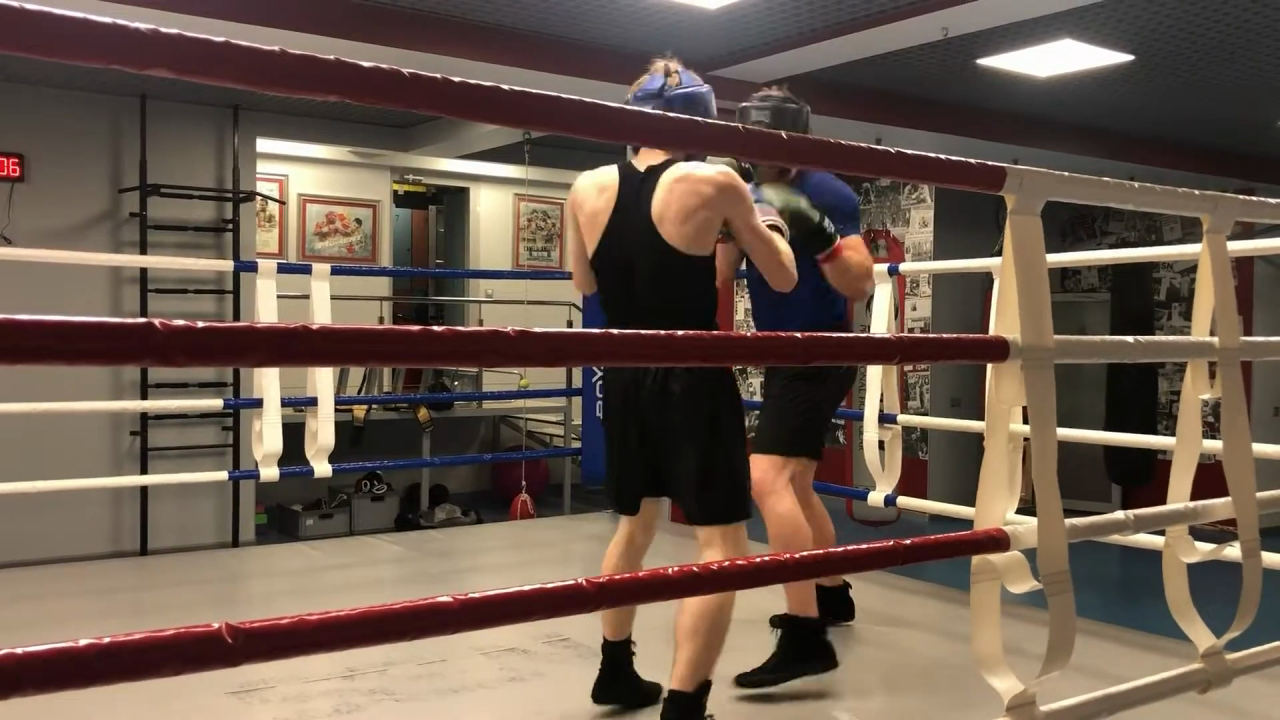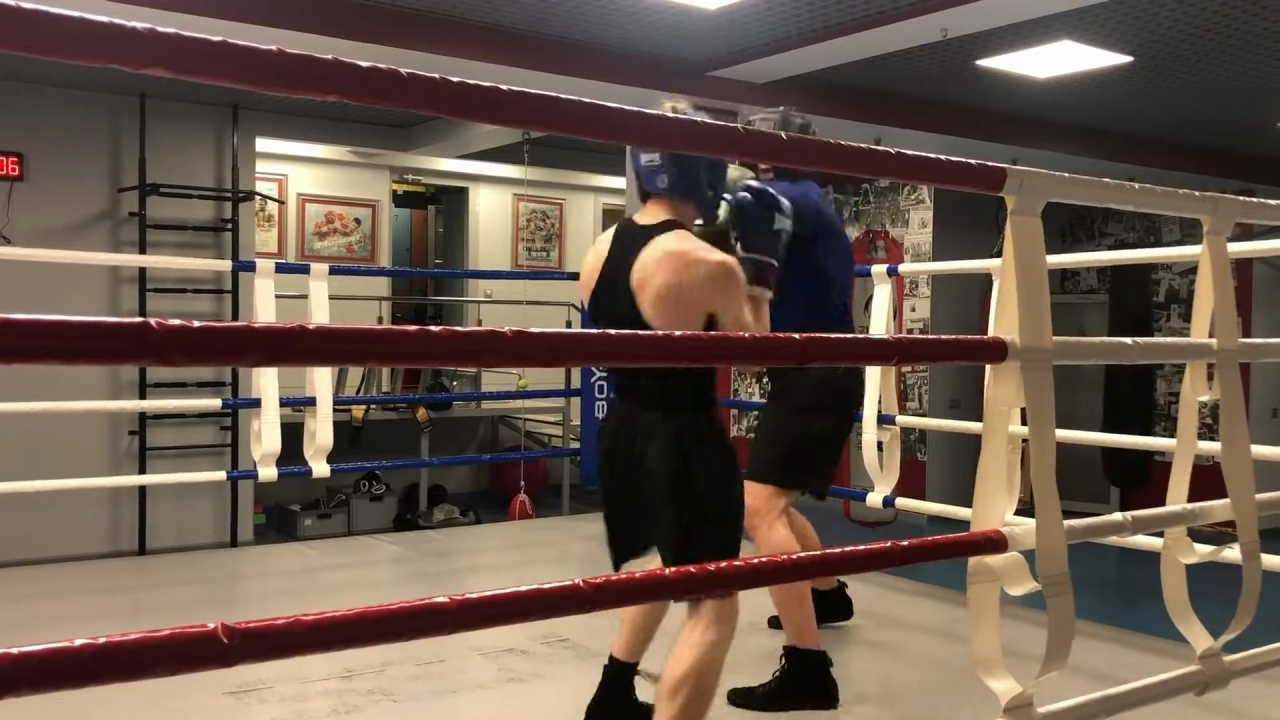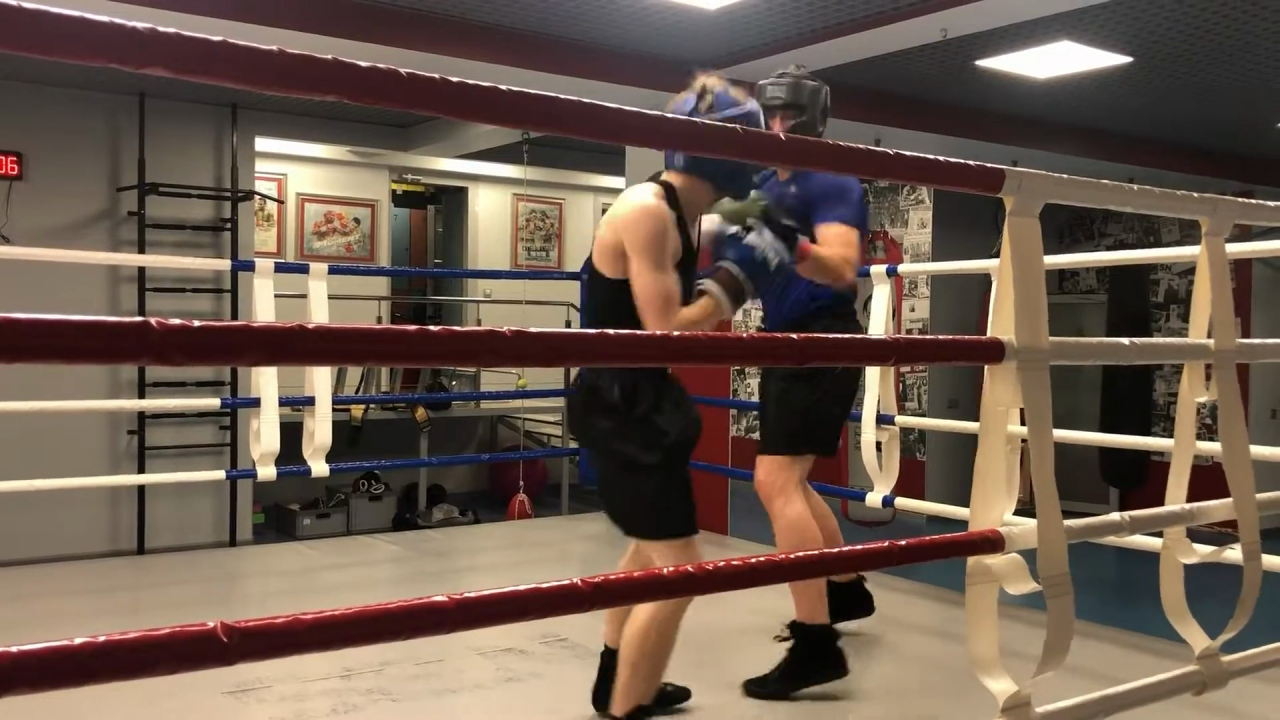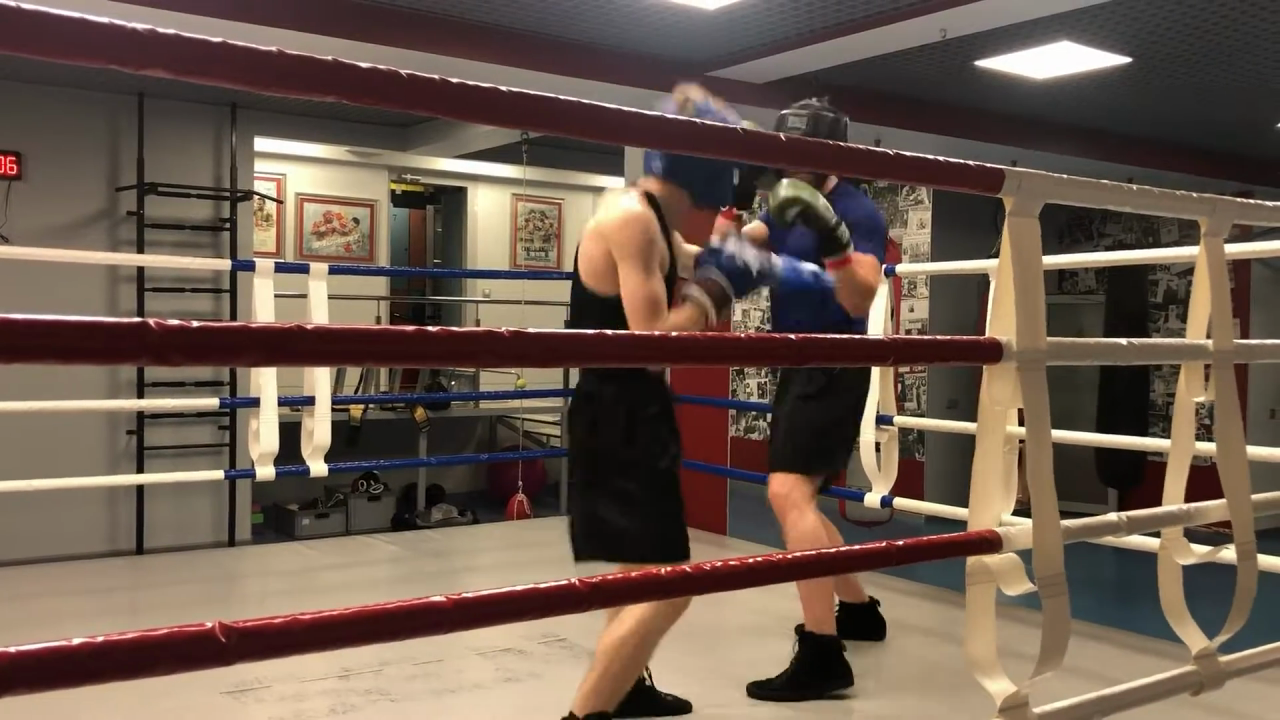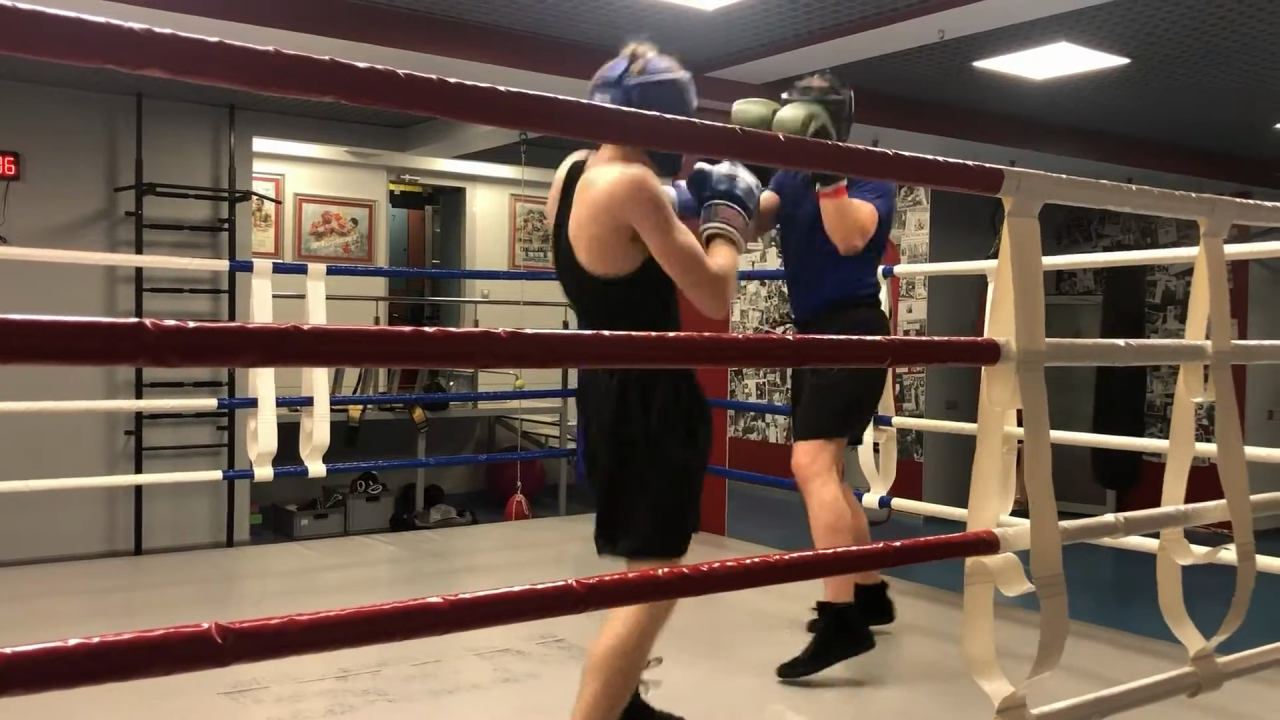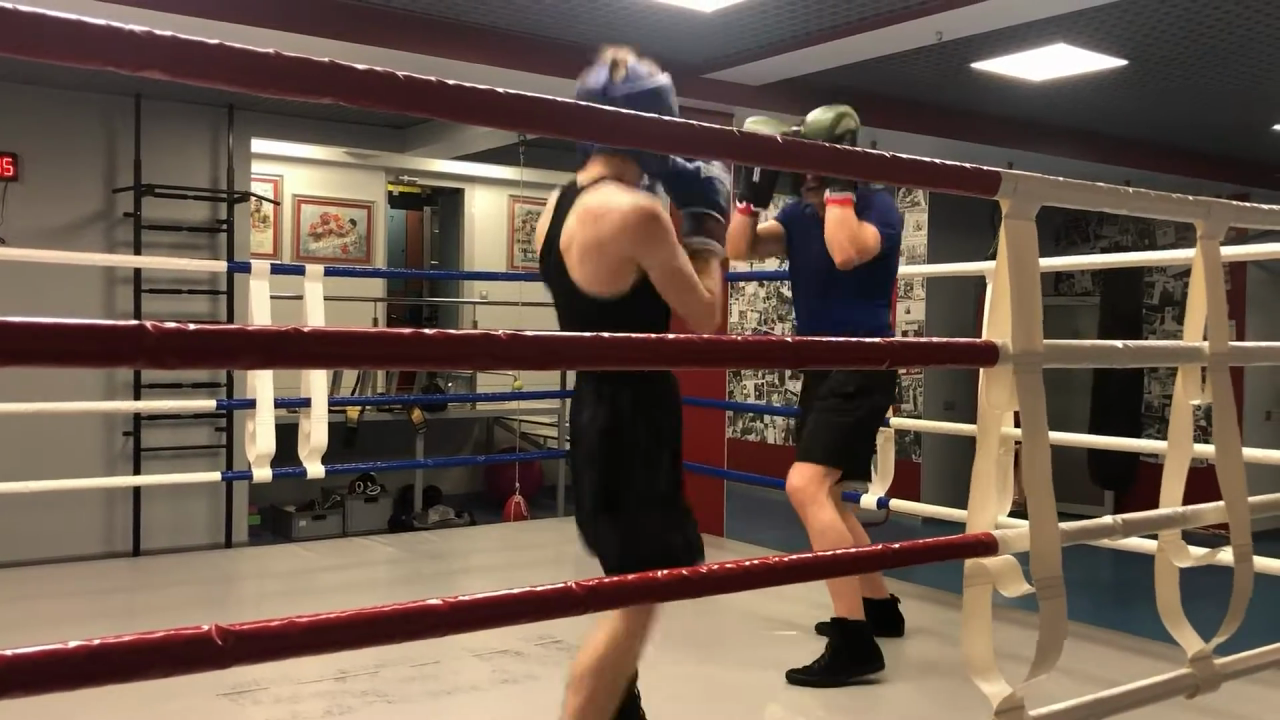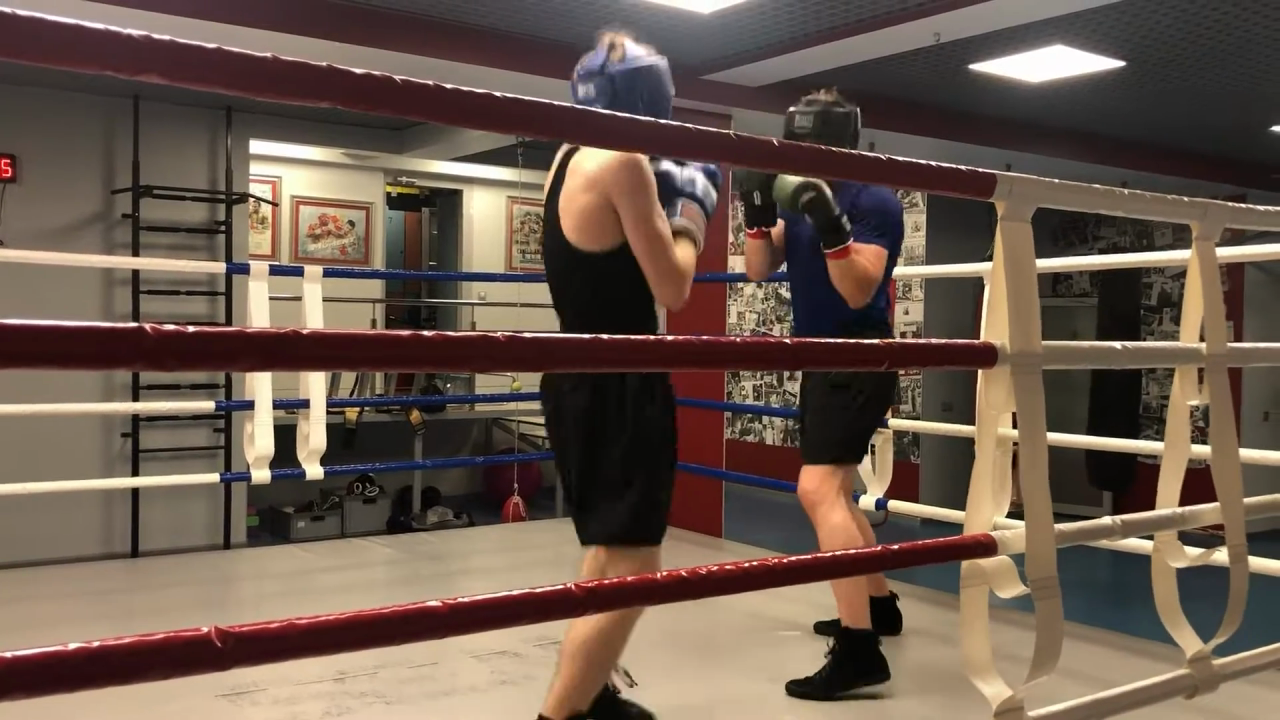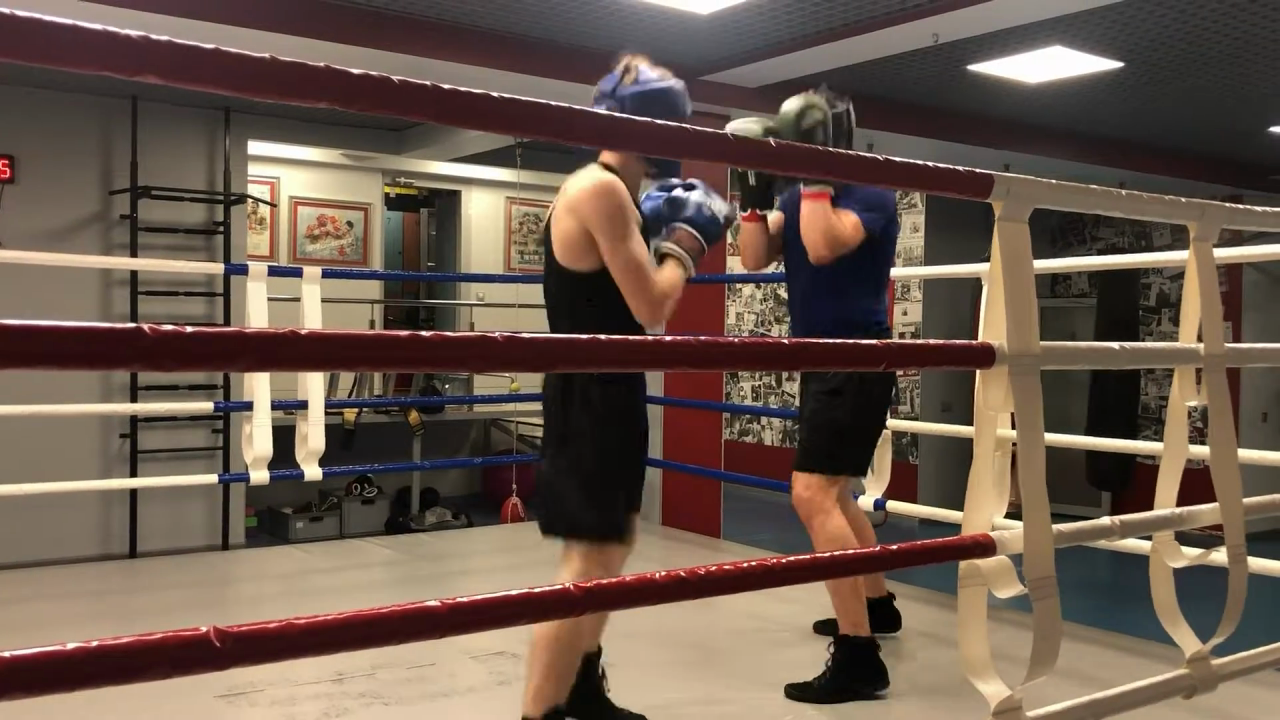
dt=0.2s
person 1, frame 1
left shoulder: (588, 188)
right shoulder: (712, 182)
right elbow: (784, 279)
right wrist: (764, 217)
left hip: (625, 378)
right hip: (692, 379)
left knee: (638, 519)
right knee: (722, 548)
person 1, frame 2
left shoulder: (603, 248)
right shoulder: (707, 265)
right wrist: (759, 258)
left hip: (625, 433)
right hip: (681, 439)
left knee: (676, 567)
right knee: (713, 608)
person 1, frame 3
left shoulder: (671, 208)
right shoulder: (646, 211)
right elbow: (668, 336)
right wrist: (733, 277)
left hip: (631, 393)
right hip: (619, 398)
left knee: (653, 539)
right knee: (675, 565)
person 1, frame 4
left shoulder: (648, 208)
right shoulder: (630, 219)
left elbow: (684, 261)
right elbow: (653, 338)
left wrist: (775, 267)
right wrist: (720, 283)
left hip: (629, 410)
right hip: (618, 417)
left knee: (649, 572)
right knee: (664, 589)
person 1, frame 5
left shoulder: (573, 172)
right shoulder: (633, 186)
right elbow: (714, 298)
left wrist: (683, 202)
right wrist: (729, 215)
left hip: (615, 388)
right hip: (644, 397)
left knee: (645, 563)
person 1, frame 6
left shoulder: (565, 201)
right shoulder: (635, 212)
right elbow: (703, 319)
right wrist: (707, 221)
left hip: (607, 410)
right hip: (631, 420)
left knee: (639, 585)
right knee: (636, 600)
person 1, frame 7
left shoulder: (567, 163)
right shoulder: (624, 164)
right elbow: (672, 291)
left wrist: (666, 191)
right wrist: (689, 214)
left hip: (577, 380)
right hip: (615, 386)
left knee: (613, 549)
right knee: (631, 569)
person 1, frame 8
left shoulder: (589, 185)
right shoulder: (606, 192)
right elbow: (652, 307)
right wrist: (689, 236)
left hip: (595, 385)
right hip: (593, 393)
left knee: (610, 544)
right knee: (590, 568)
person 2, frame 1
left shoulder: (829, 194)
right shoulder: (752, 197)
left elbow: (859, 284)
right elbow: (718, 274)
left wrist: (819, 232)
left hip: (818, 356)
right hip: (784, 355)
left knee: (767, 479)
right knee: (791, 483)
left ankle: (804, 637)
right ankle: (832, 592)
person 2, frame 2
left shoulder: (790, 196)
right shoulder: (793, 203)
left hip: (817, 376)
right hip: (808, 373)
left knee: (759, 508)
right knee: (774, 503)
left ankle: (807, 670)
right ankle: (828, 595)
person 2, frame 3
left shoulder: (832, 186)
right shoulder: (772, 187)
left elbow: (840, 270)
left hip: (818, 344)
left knee: (775, 481)
right knee: (790, 481)
left ankle: (814, 645)
right ankle: (847, 588)
person 2, frame 4
left shoulder: (859, 213)
right shoulder: (785, 205)
left elbow: (859, 302)
left wrist: (832, 237)
left hip: (831, 368)
right hip: (798, 366)
left knee: (788, 495)
right knee: (799, 501)
left ankle: (821, 655)
right ankle: (858, 609)
person 2, frame 5
left shoulder: (870, 181)
right shoulder: (789, 179)
left elbow: (850, 241)
left wrist: (827, 171)
left hip: (850, 332)
right hip: (812, 335)
left knee: (813, 465)
right knee: (825, 470)
left ankle: (840, 620)
right ankle: (869, 593)
person 2, frame 6
left shoulder: (878, 206)
right shoulder: (799, 209)
left elbow: (847, 254)
right elbow: (739, 251)
left wrist: (839, 185)
right wrist: (752, 188)
left hip: (858, 367)
right hip: (820, 366)
left knee: (806, 488)
right knee: (825, 496)
left ankle: (854, 642)
right ankle: (880, 606)
person 2, frame 7
left shoulder: (875, 202)
right shoulder: (801, 200)
left elbow: (859, 294)
right elbow: (758, 270)
left wrist: (832, 225)
right wrist: (757, 207)
left knee: (817, 490)
right knee: (834, 490)
left ankle: (857, 649)
right ankle: (879, 604)
person 2, frame 8
left shoulder: (870, 196)
right shoulder: (797, 195)
left elbow: (821, 248)
right elbow: (753, 257)
left wrist: (813, 181)
right wrist: (754, 191)
left hip: (855, 362)
right hip: (823, 363)
left knee: (812, 495)
right knee: (830, 492)
left ankle: (858, 655)
right ankle: (876, 603)
